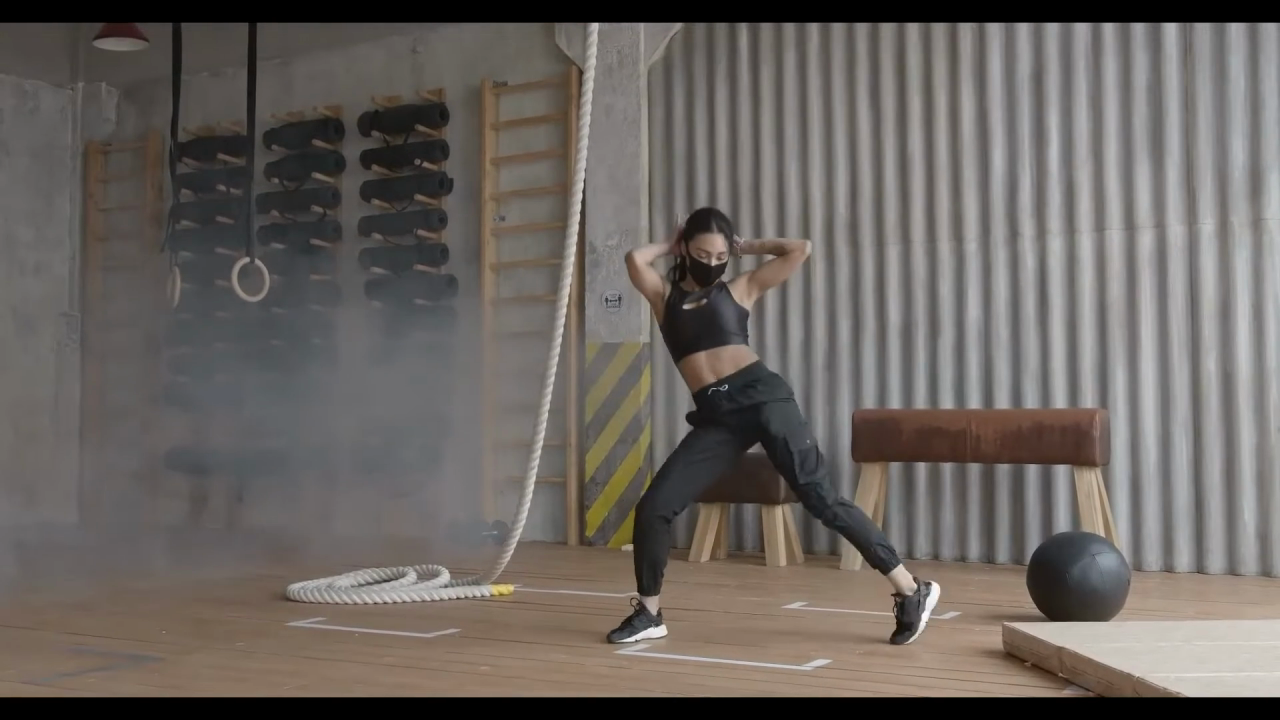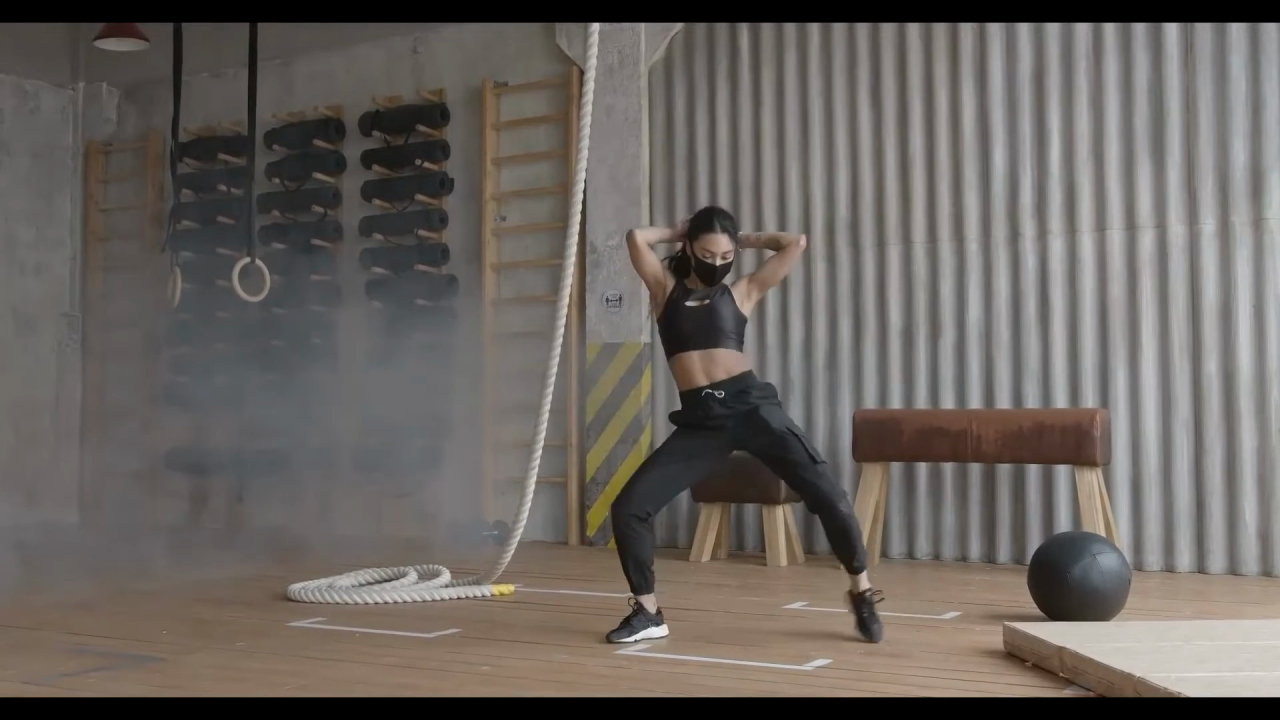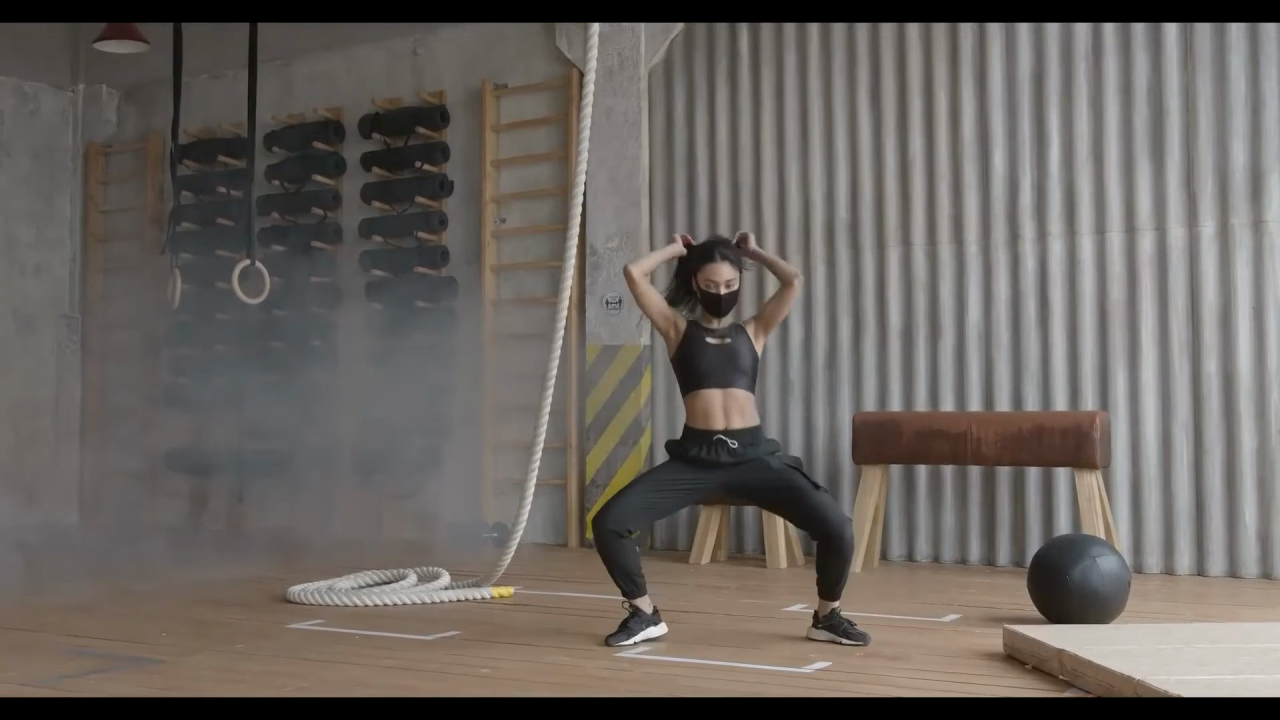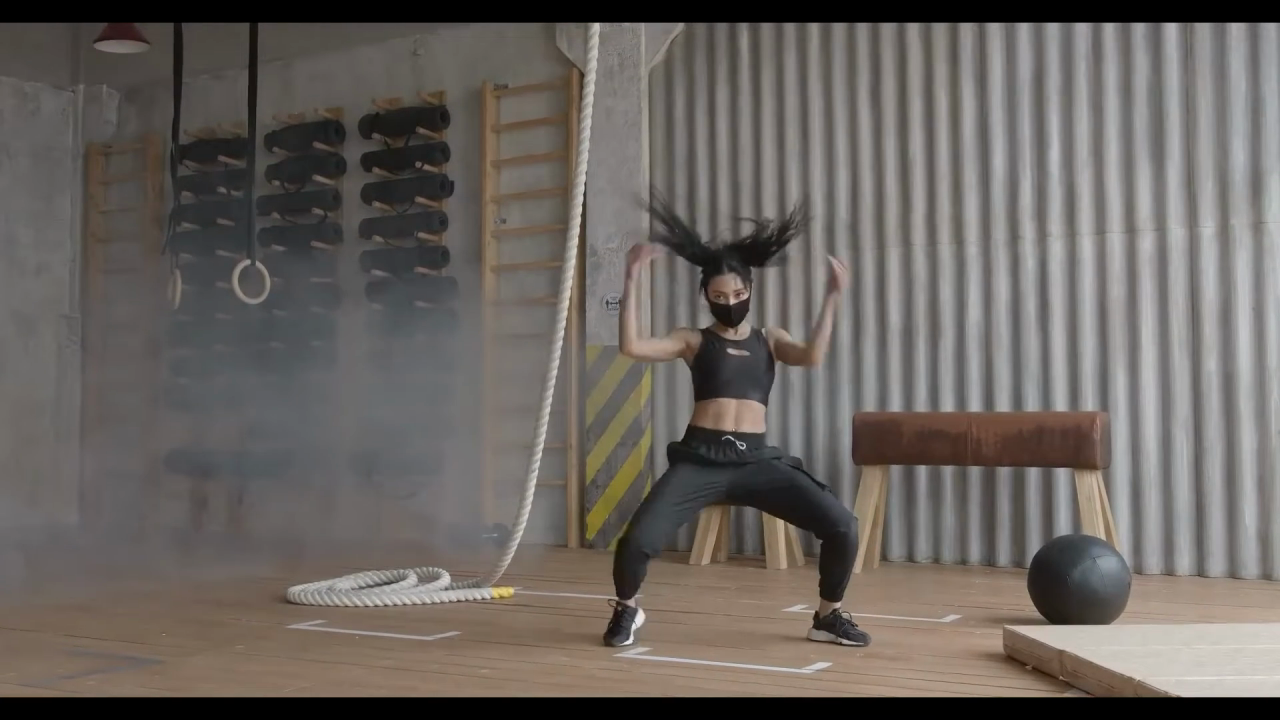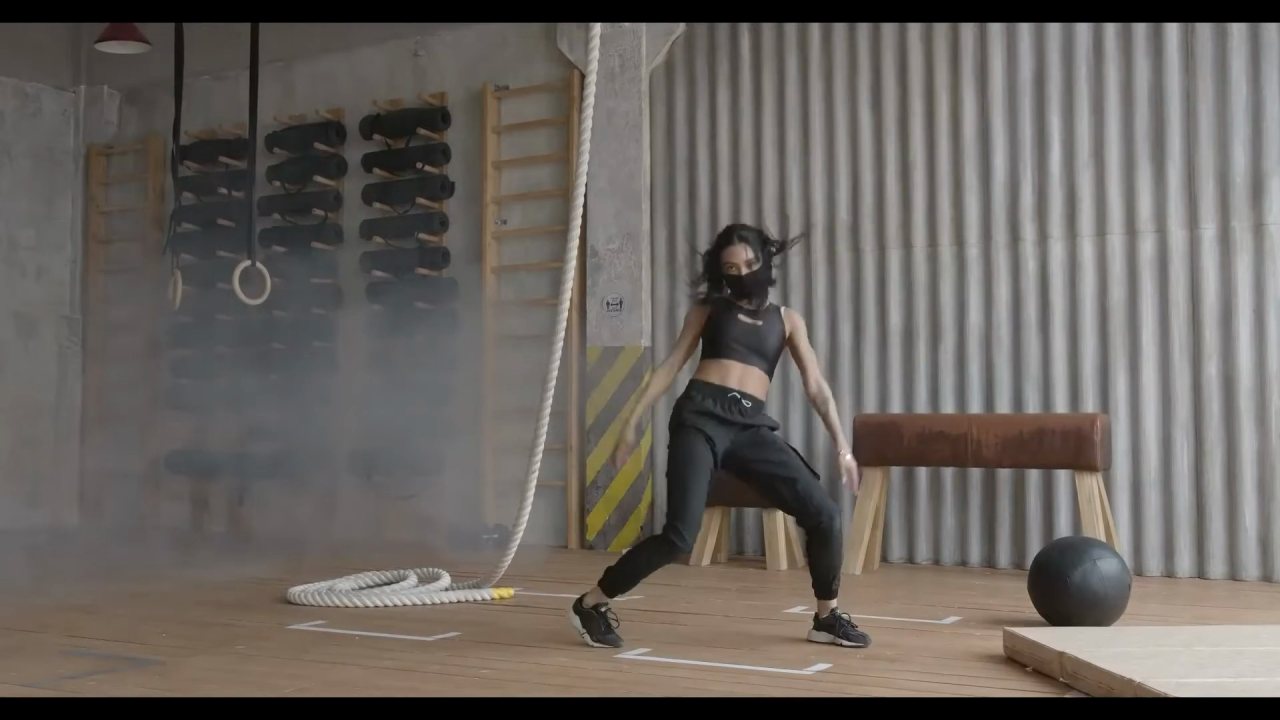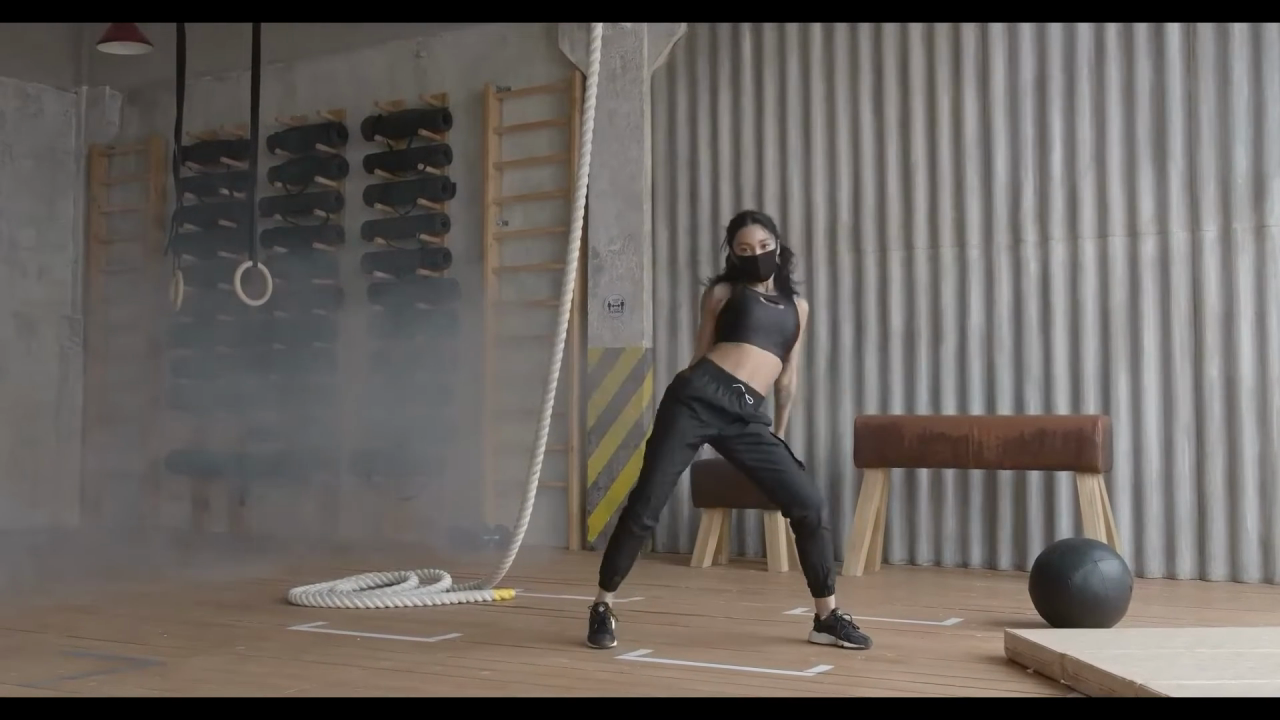
dt=0.3s
person 1, frame 1
left shoulder: (739, 289)
right shoulder: (664, 296)
left elbow: (800, 249)
right elbow: (634, 259)
left wrist: (747, 246)
right wrist: (672, 246)
left hip: (762, 397)
right hip: (715, 417)
left knee: (820, 498)
right knee: (652, 509)
left ankle: (910, 589)
right ankle: (649, 612)
person 1, frame 2
left shoulder: (742, 292)
right shoulder: (665, 288)
left elbow: (796, 243)
right elbow: (636, 238)
left wrist: (743, 240)
right wrist: (680, 233)
left hip: (750, 404)
right hip: (699, 420)
left knee: (827, 495)
right knee: (628, 508)
left ankle: (861, 590)
right ankle: (648, 611)
person 1, frame 3
left shoulder: (753, 332)
right shoulder: (679, 329)
left elbow: (792, 280)
right elbow: (633, 274)
left wrist: (755, 253)
right wrist: (676, 251)
left hip: (753, 457)
right hip: (696, 458)
left knee: (836, 527)
right knee: (608, 522)
left ankle: (826, 615)
right ankle: (644, 613)
person 1, frame 4
left shoulder: (771, 340)
right shoulder: (694, 340)
left elbow: (812, 357)
right elbow: (632, 347)
left wrist: (831, 298)
right wrist: (633, 277)
left hip: (756, 460)
right hip: (700, 459)
left knee: (843, 526)
right knee: (639, 540)
left ankle: (828, 615)
right ankle: (626, 607)
person 1, frame 5
left shoulder: (787, 319)
right shoulder: (707, 310)
left elbow: (815, 383)
right elbow: (670, 367)
left wrist: (841, 444)
right wrist: (631, 421)
left hip: (751, 427)
right hip: (701, 418)
left knee: (824, 514)
right knee: (680, 536)
left ankle: (827, 615)
right ankle: (592, 604)
person 1, frame 6
left shoulder: (797, 306)
right shoulder: (722, 292)
left elbow: (788, 377)
right elbow: (701, 353)
left wrist: (778, 435)
right wrist: (675, 409)
left hip: (745, 418)
right hip: (698, 400)
left knee: (809, 507)
right knee: (644, 508)
left ankle: (827, 617)
right ankle: (602, 606)
